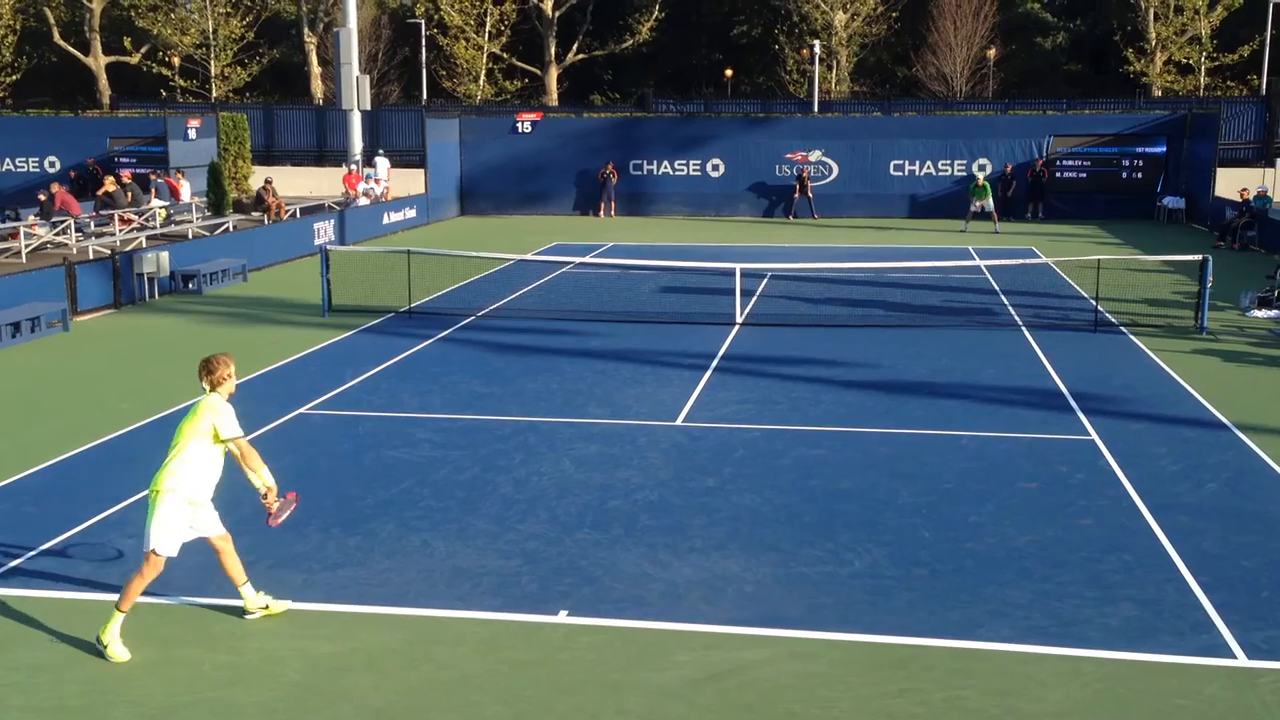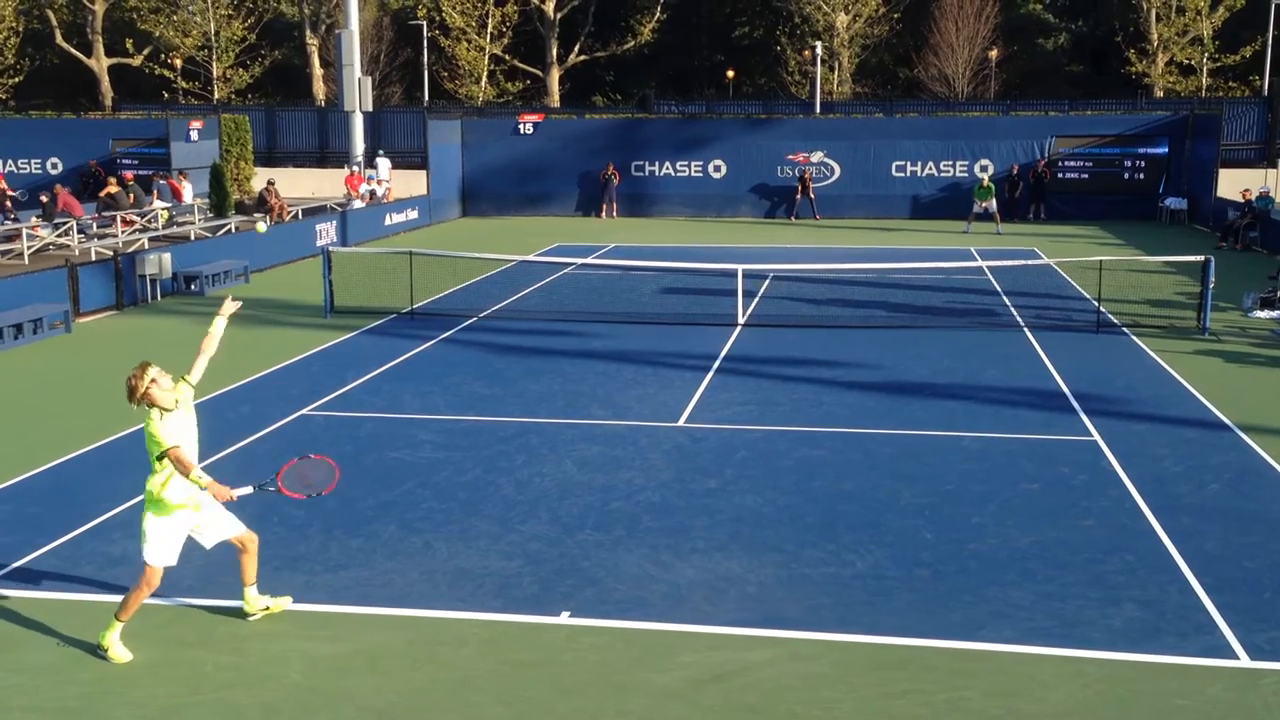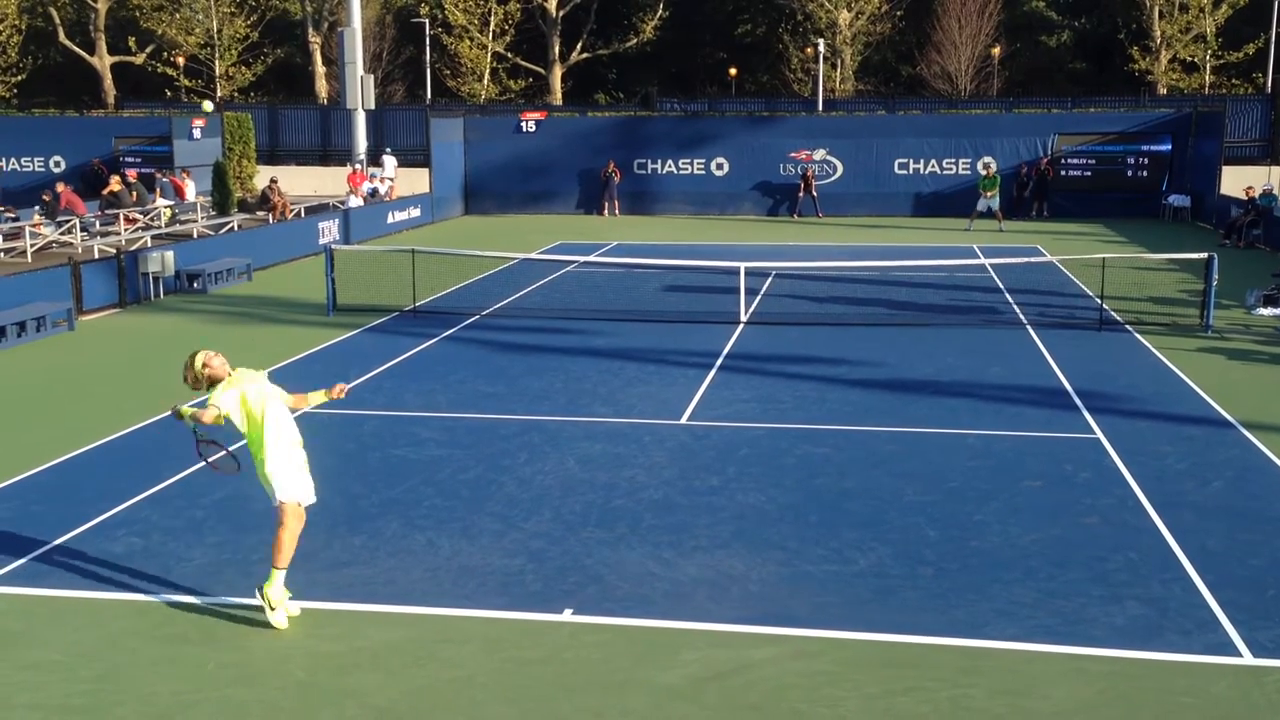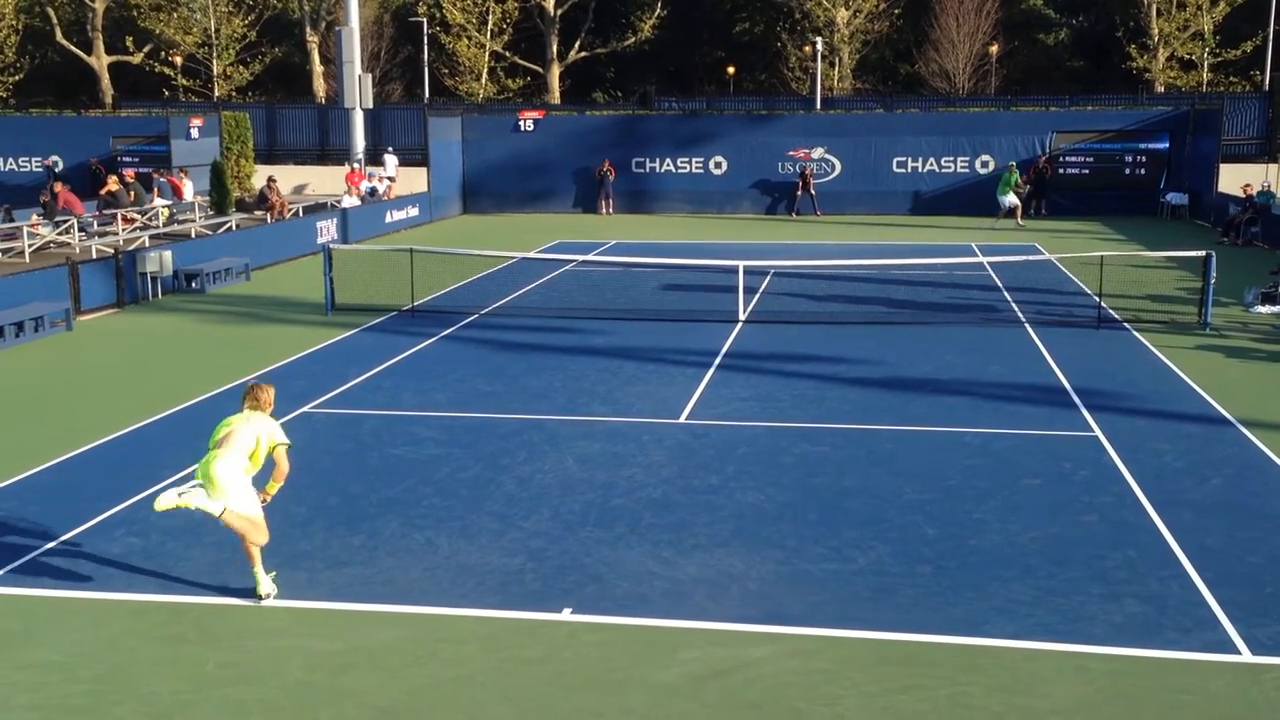
dt=0.7s
person 1, frame 1
left shoulder: (211, 406)
right shoulder: (219, 407)
left elbow: (239, 455)
right elbow: (247, 452)
left wrist: (262, 488)
right wrist: (270, 483)
left hip: (194, 495)
right hip: (173, 493)
left knee: (224, 541)
right knee: (153, 564)
left ankle: (253, 601)
right ankle: (110, 631)
person 1, frame 2
left shoulder: (182, 394)
right shoulder: (158, 427)
left elbow: (206, 353)
right elbow: (181, 462)
left wrist: (222, 317)
right wrist: (212, 487)
left hip: (198, 500)
right hip: (166, 507)
left knee: (247, 540)
right knee: (151, 580)
left ankle: (254, 602)
right ankle: (110, 637)
person 1, frame 3
left shoulder: (249, 377)
right shoulder: (221, 393)
left elbow: (294, 401)
right elbow: (210, 416)
left wrist: (326, 394)
right wrist: (185, 412)
left hip: (291, 449)
right hip: (272, 454)
left knee: (298, 516)
right knee: (290, 514)
left ankle: (275, 590)
right ankle: (272, 590)
person 1, frame 4
left shoulder: (230, 421)
right shoulder: (272, 427)
right elbow: (282, 468)
right wrist: (269, 492)
left hip: (204, 472)
right hip: (227, 473)
left knee: (247, 522)
right knee: (259, 536)
left ankle: (262, 582)
right ankle: (195, 500)
